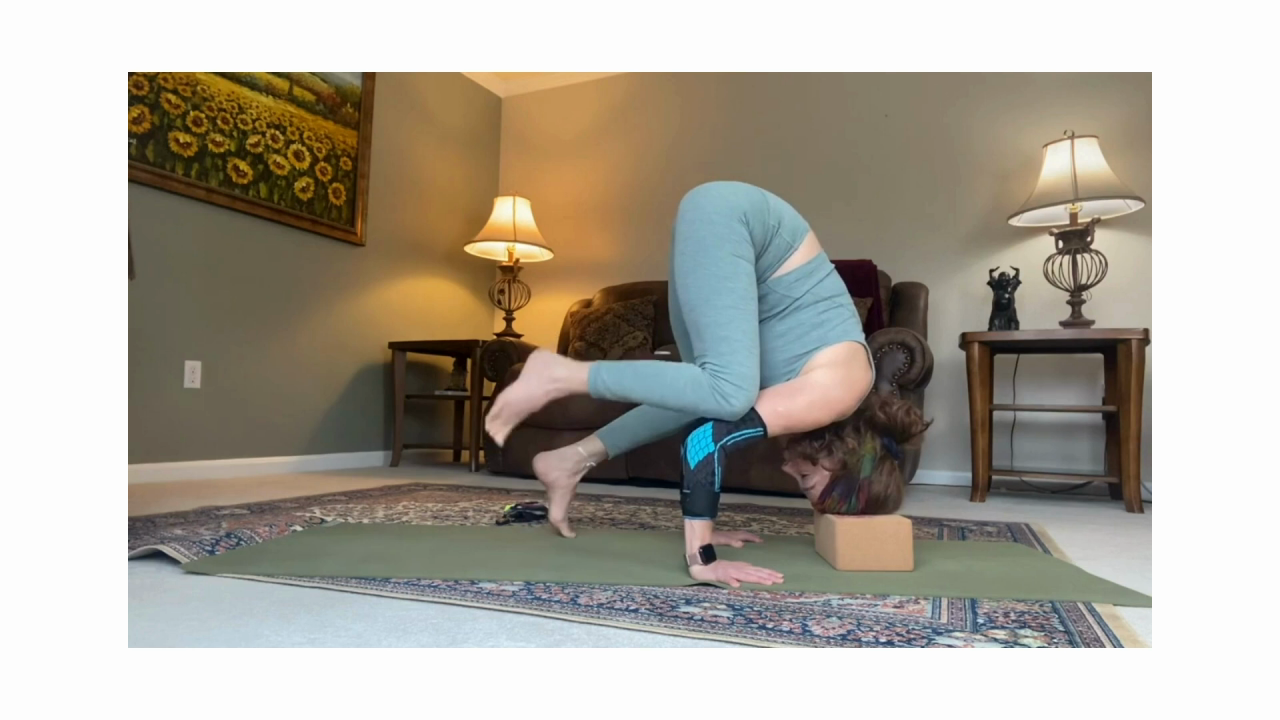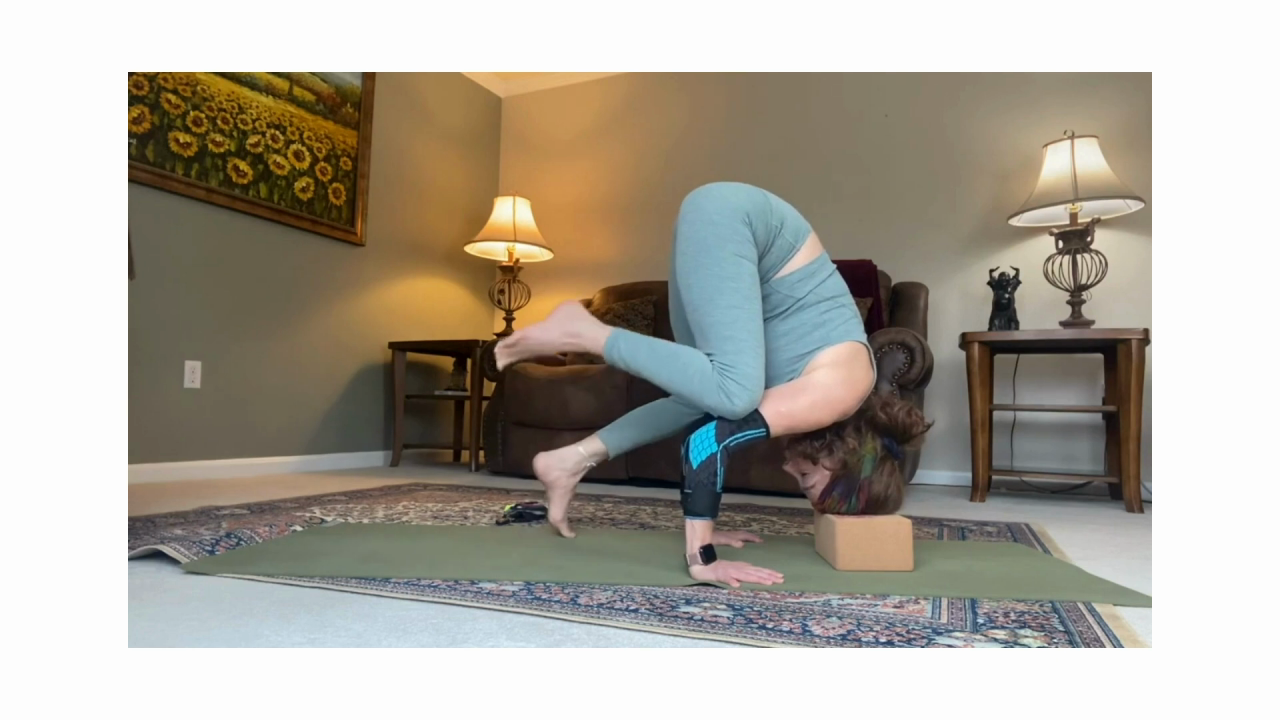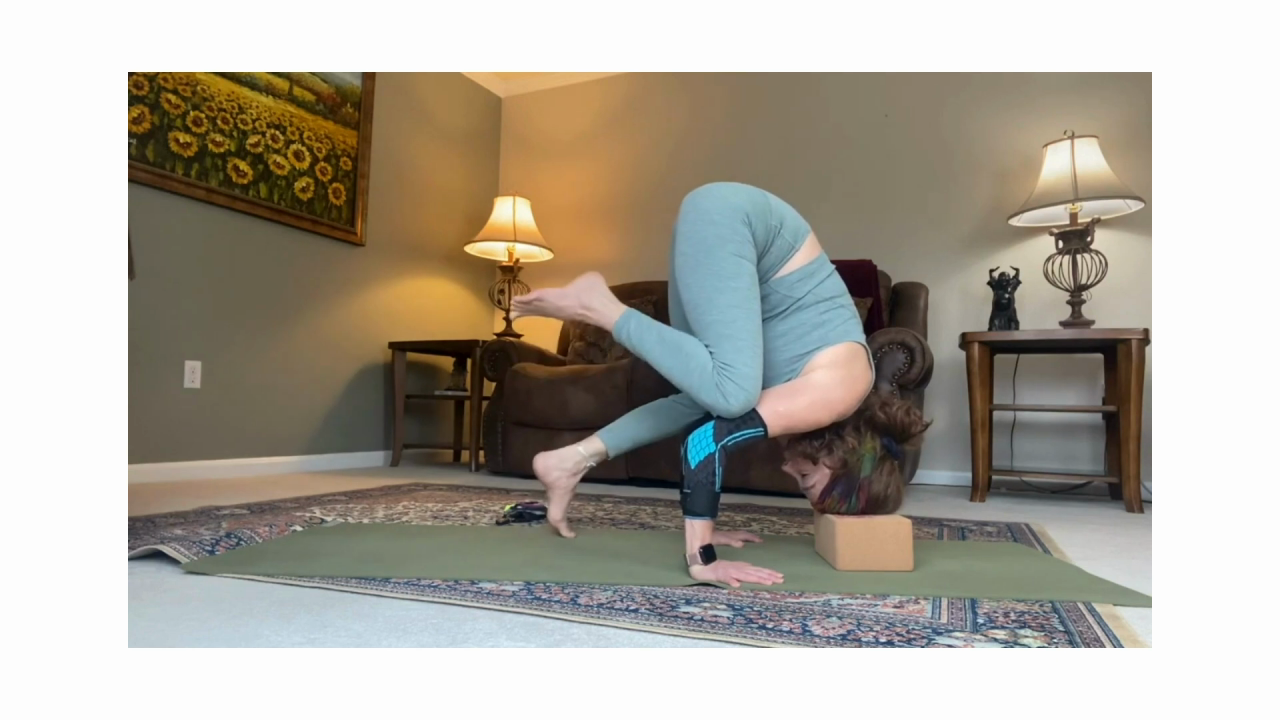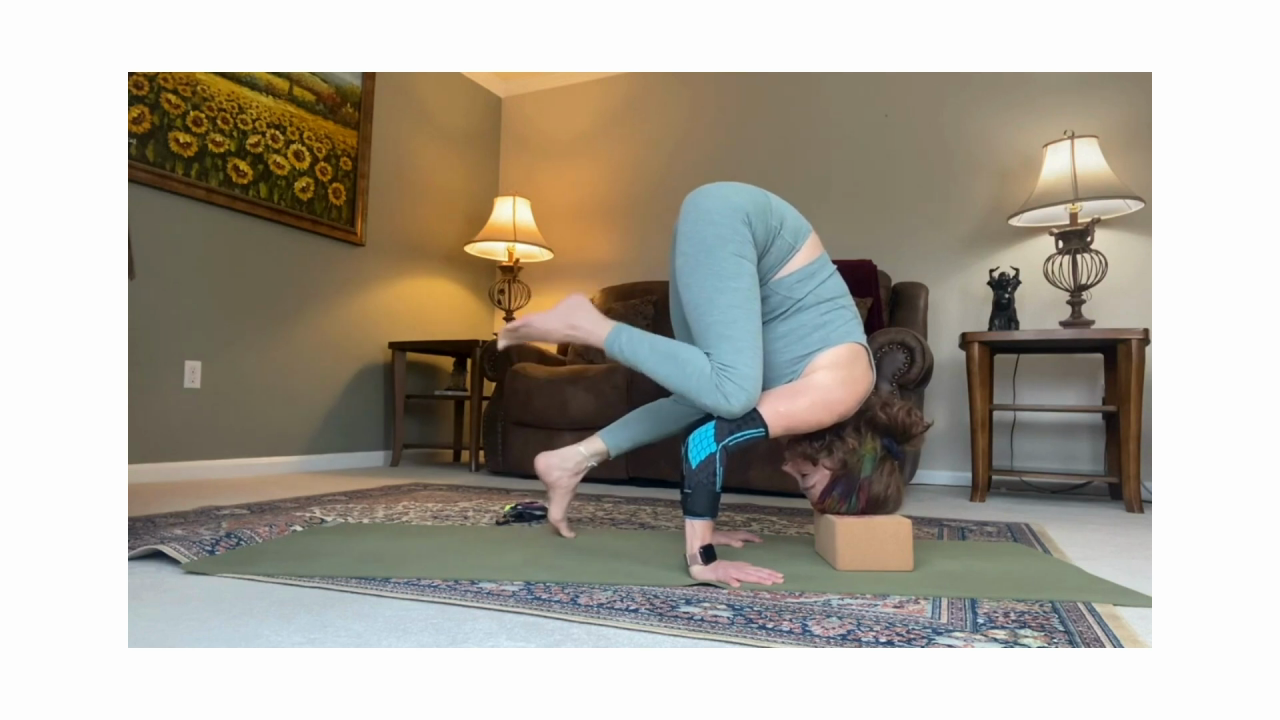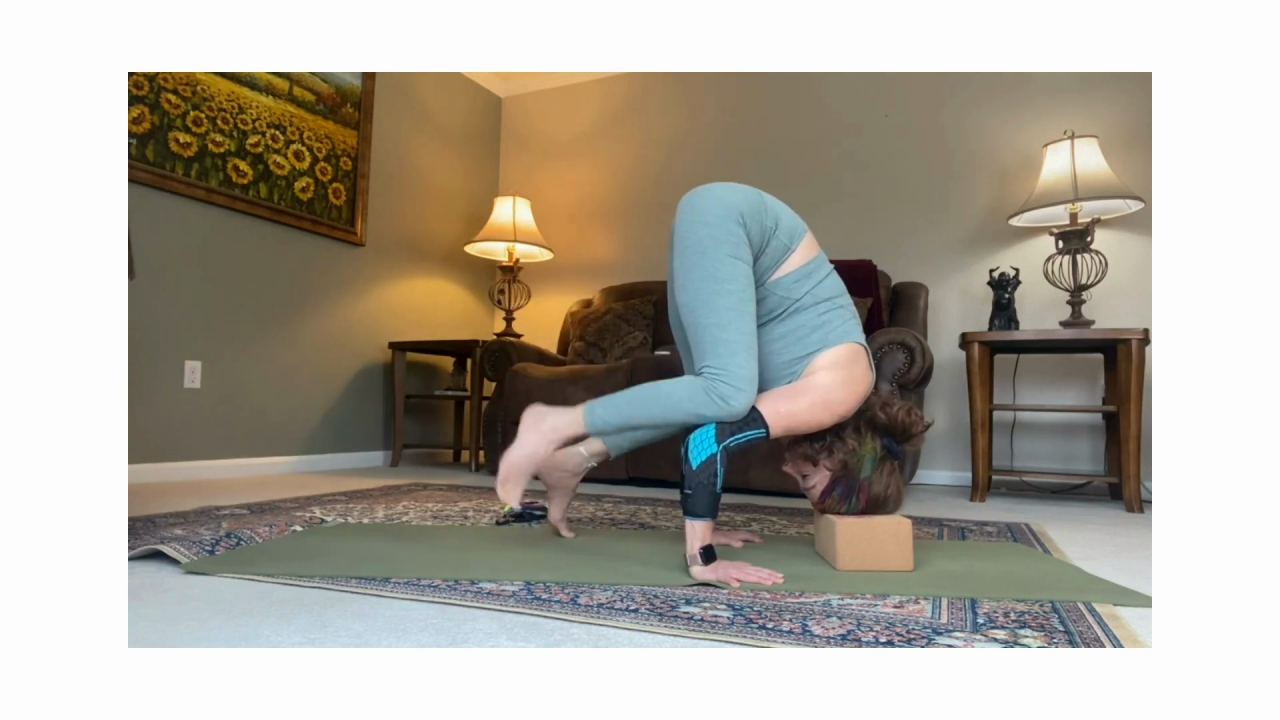
dt=0.3s
person 1, frame 1
left shoulder: (837, 386)
right shoulder: (837, 393)
right elbow: (710, 441)
left wrist: (703, 532)
right wrist: (701, 559)
left hip: (734, 225)
right hip: (725, 217)
left knee: (704, 396)
right knee: (725, 395)
left ankle: (573, 461)
right ankle: (560, 374)
person 1, frame 2
left shoulder: (843, 382)
right shoulder: (839, 392)
right elbow: (712, 441)
left wrist: (703, 528)
right wrist: (701, 560)
left hip: (737, 226)
left knee: (708, 396)
right knee: (731, 395)
left ankle: (572, 461)
right ankle: (581, 333)
person 1, frame 3
left shoulder: (838, 384)
right shoulder: (836, 392)
right elbow: (710, 441)
left wrist: (704, 528)
right wrist: (701, 560)
left hip: (732, 226)
left knee: (707, 397)
right knee: (729, 393)
left ankle: (572, 461)
right ankle: (600, 308)
person 1, frame 4
left shoulder: (840, 384)
right shoulder: (838, 394)
right elbow: (713, 440)
left wrist: (703, 529)
right wrist: (701, 560)
left hip: (735, 225)
right hip: (727, 217)
left knee: (710, 397)
right knee: (729, 394)
left ankle: (574, 461)
right ankle: (585, 325)
person 1, frame 5
left shoulder: (844, 385)
right shoulder: (836, 395)
right elbow: (712, 441)
left wrist: (702, 527)
right wrist: (701, 560)
left hip: (731, 226)
right hip: (724, 219)
left knee: (708, 398)
right knee: (725, 395)
left ankle: (576, 458)
right ankle: (558, 427)
